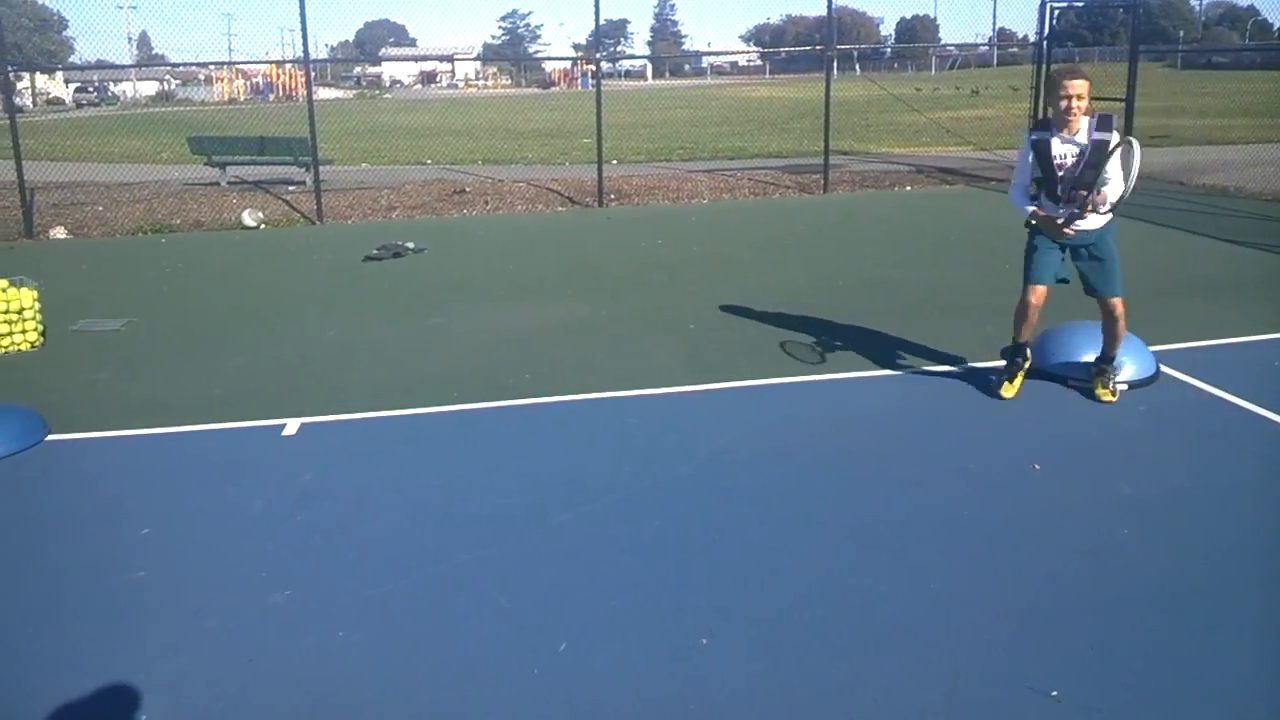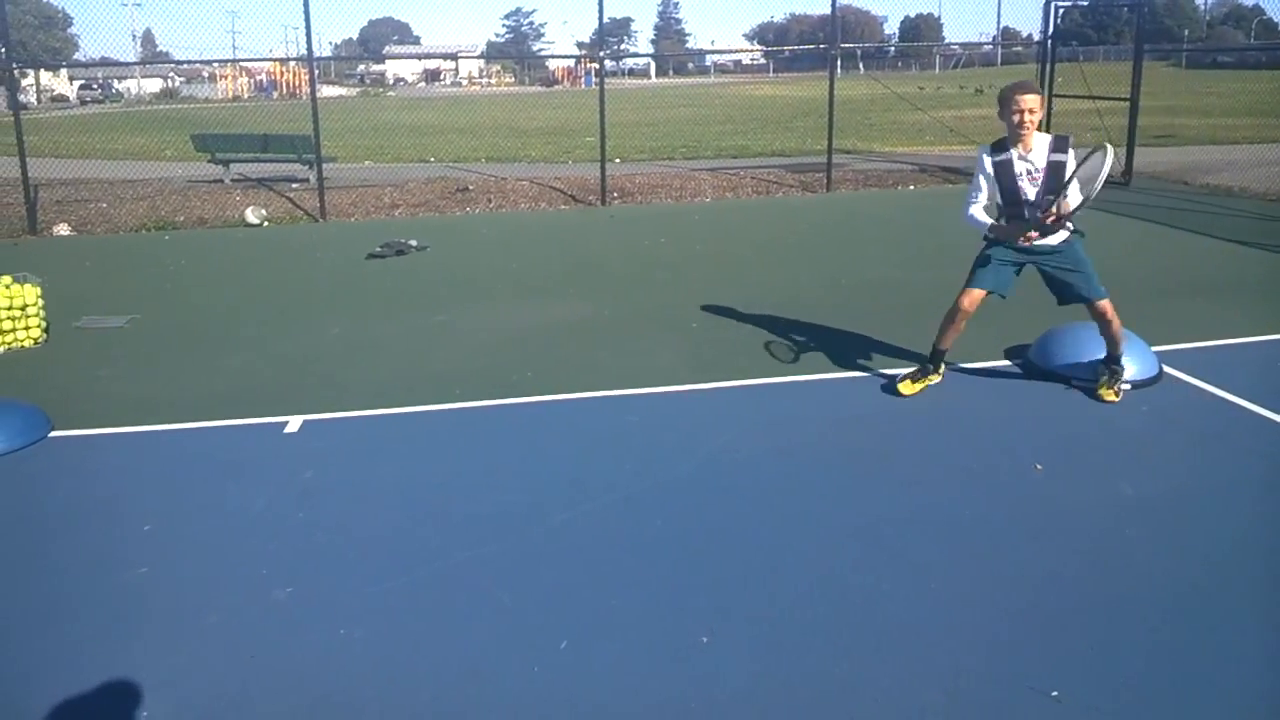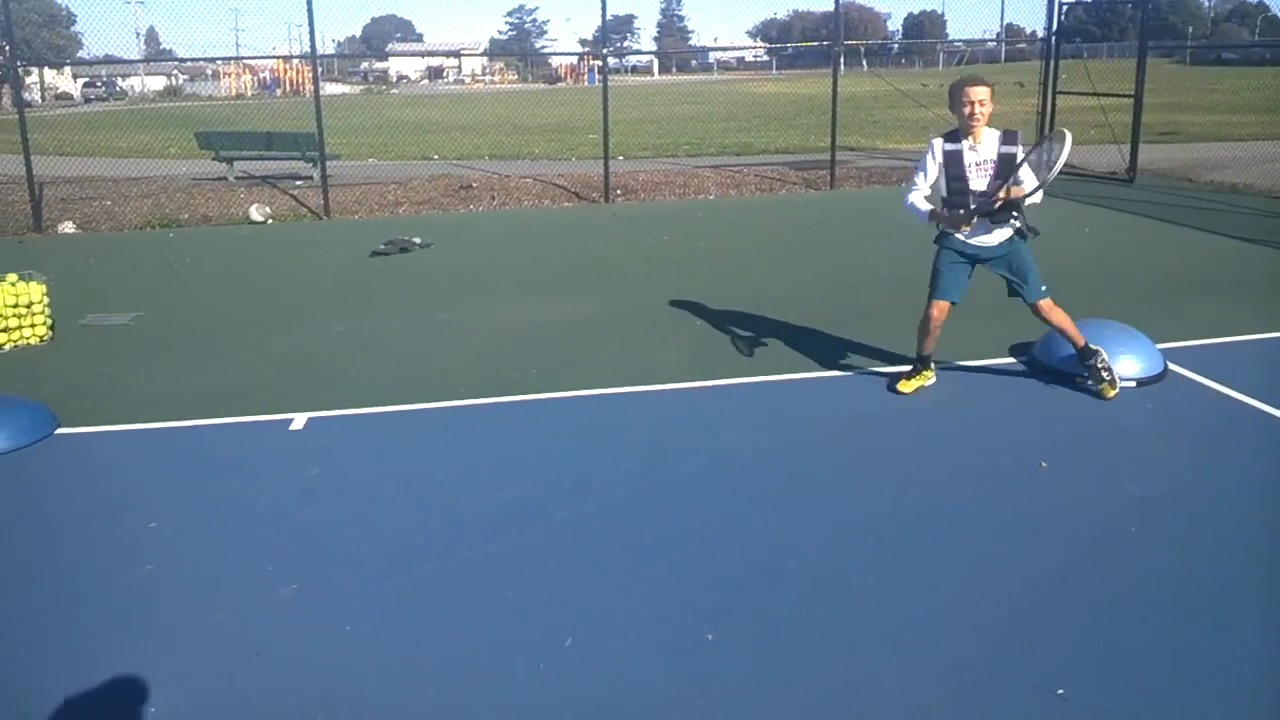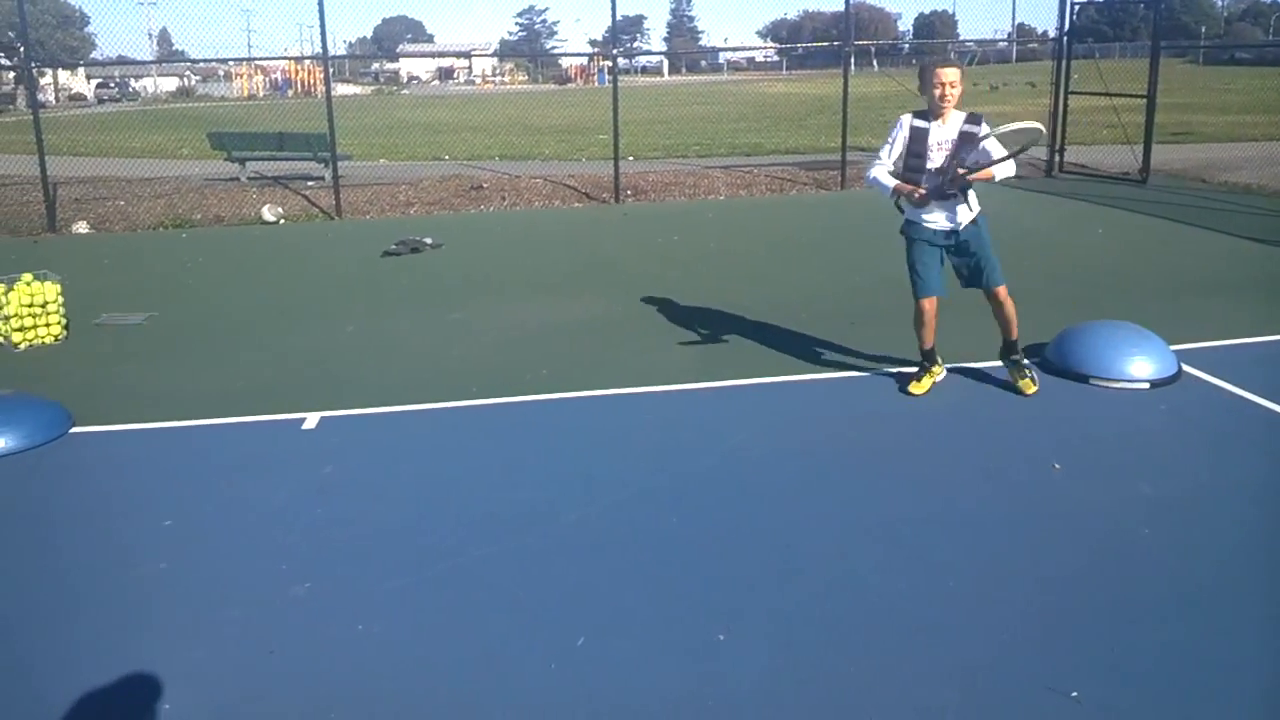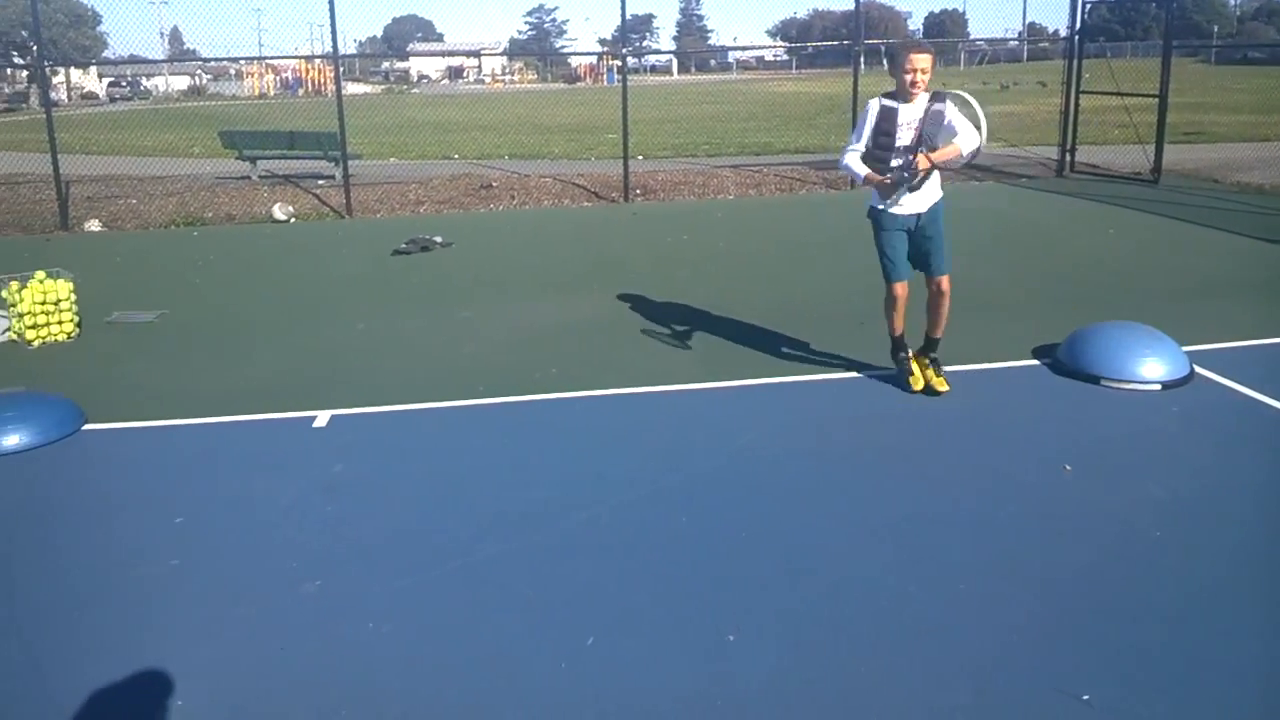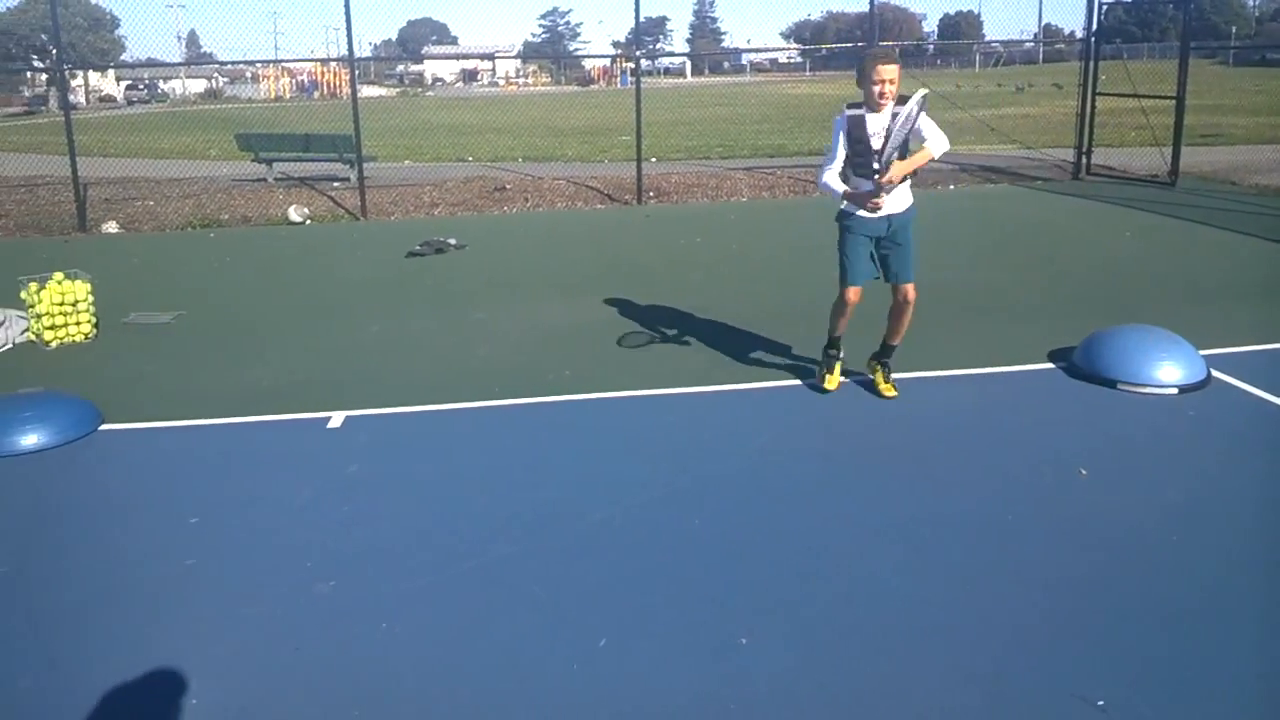
dt=0.1s
person 1, frame 1
left shoulder: (1105, 133)
right shoulder: (1036, 139)
left elbow: (1113, 185)
right elbow: (1018, 190)
left wrist: (1095, 202)
right wrist: (1044, 218)
left hip: (1095, 228)
right hip: (1050, 228)
left knee: (1114, 310)
right knee: (1032, 298)
left ankle: (1105, 366)
right ankle: (1017, 359)
person 1, frame 2
left shoulder: (1061, 149)
right shoulder: (992, 157)
left elbow: (1072, 195)
right elbow: (975, 209)
left wrist: (1060, 213)
right wrist: (999, 230)
left hip: (1056, 242)
right hip: (1008, 241)
left knee: (1104, 311)
right knee: (965, 303)
left ankle: (1113, 367)
right ankle: (933, 366)
person 1, frame 3
left shoulder: (1009, 143)
right shoulder: (941, 147)
left elbow: (1034, 189)
right elbow: (914, 196)
left wrist: (1012, 196)
right wrist: (937, 216)
left hip: (1004, 239)
right hip: (958, 242)
left knee: (1044, 308)
right knee: (935, 313)
left ankle: (1091, 358)
right ankle: (923, 367)
person 1, frame 4
left shoulder: (974, 125)
right shoulder: (909, 124)
left elbow: (1008, 165)
right elbow: (877, 169)
left wrist: (972, 175)
right wrist: (901, 190)
left hip: (965, 224)
right hip: (922, 227)
left knee: (999, 295)
right knee: (926, 306)
left ankle: (1013, 357)
right ankle: (930, 365)
person 1, frame 5
left shoulder: (940, 106)
right shoulder: (878, 107)
left elbow: (971, 138)
right elbow: (850, 158)
left wrist: (932, 157)
right wrist: (874, 180)
left hip: (927, 209)
right hip: (888, 212)
left knee: (941, 287)
right knee: (897, 289)
left ankle: (928, 355)
right ankle: (901, 352)
person 1, frame 6
right shoulder: (847, 119)
left elbow: (939, 142)
right elbow: (828, 175)
left wrist: (904, 168)
right wrist: (852, 197)
left hip: (897, 216)
right hip: (858, 217)
left knee: (906, 296)
right knee: (850, 295)
left ankle: (882, 361)
right ankle: (832, 352)
